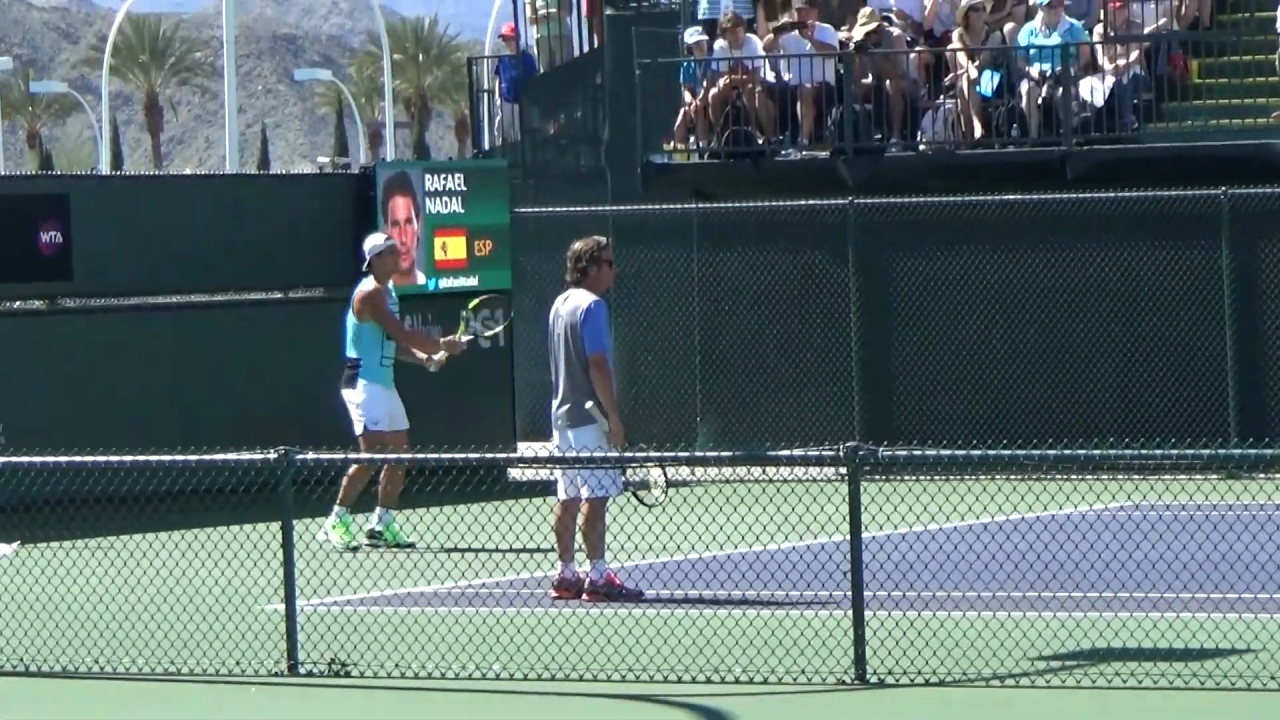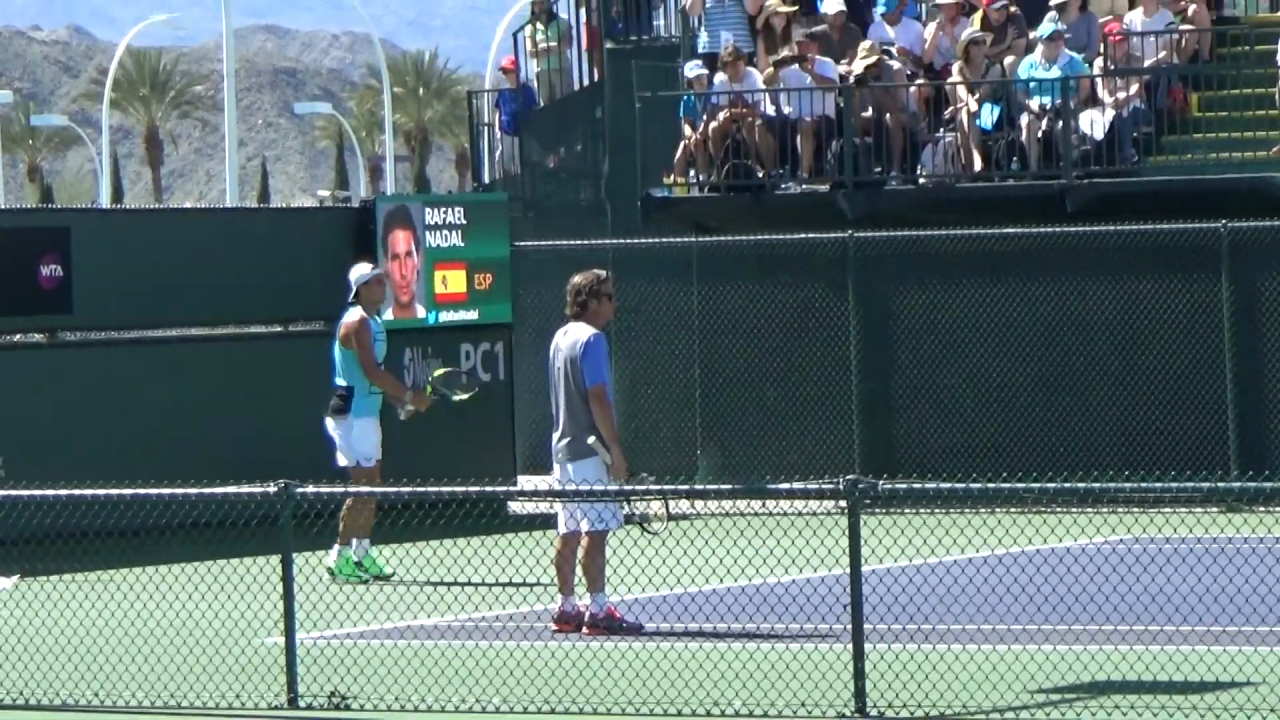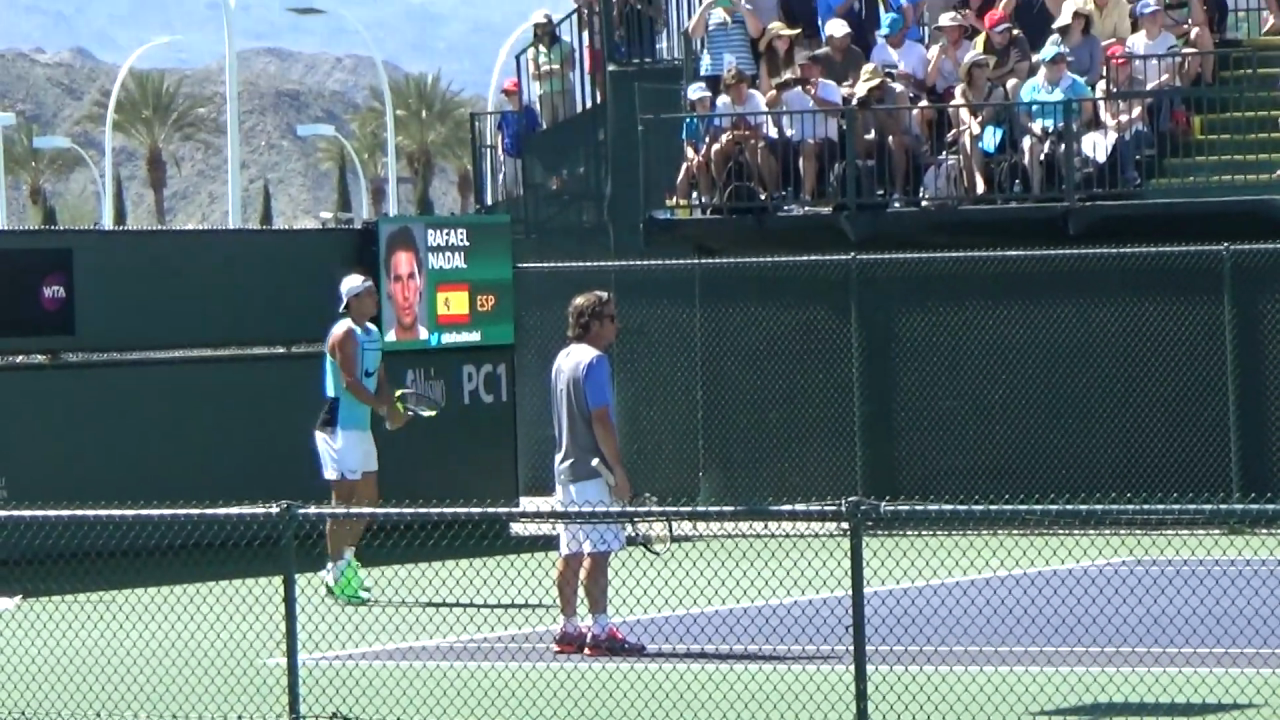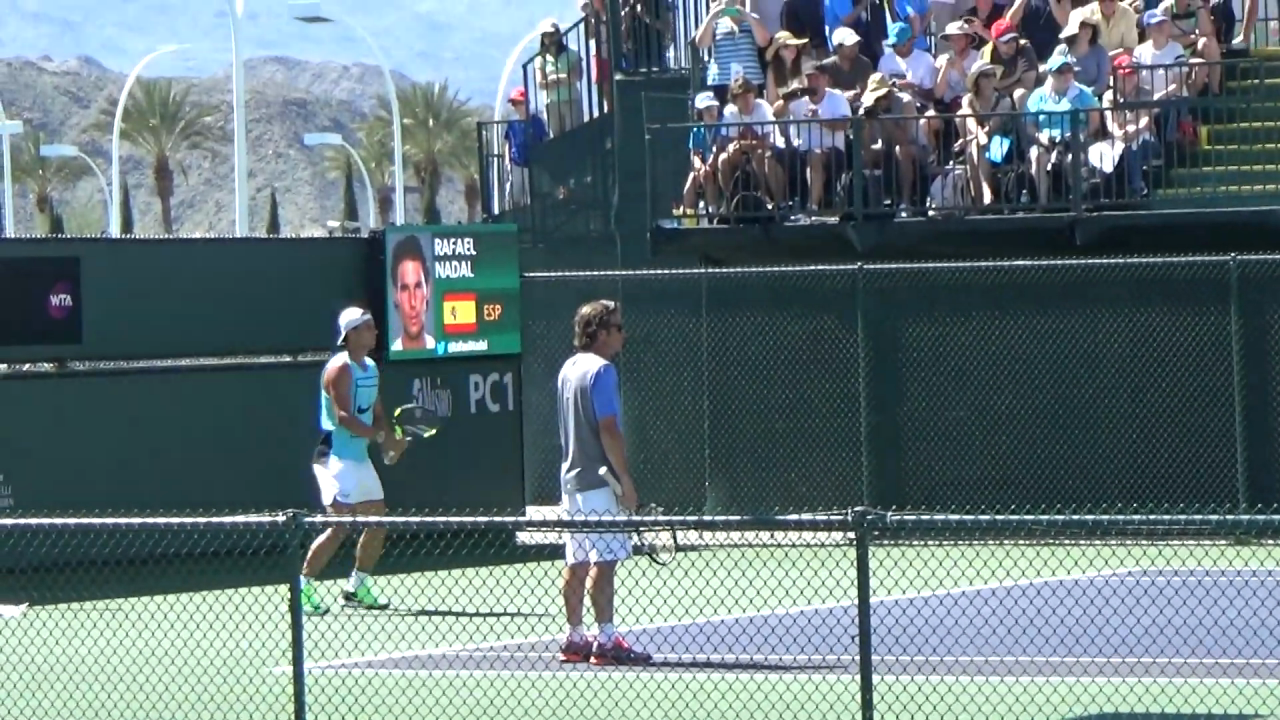
dt=0.2s
person 1, frame 1
left shoulder: (560, 304)
right shoulder: (592, 306)
right elbow: (597, 366)
right wrist: (614, 417)
left hip: (564, 414)
right hip: (590, 418)
left knee: (568, 498)
right knee: (596, 497)
left ankle: (567, 576)
right ankle: (598, 578)
person 1, frame 2
left shoulder: (560, 337)
right shoulder: (592, 339)
right elbow: (597, 399)
right wrist: (615, 449)
left hip: (564, 447)
right hip: (590, 451)
left knee: (568, 531)
right knee: (595, 530)
left ankle: (567, 609)
right ankle: (598, 611)
person 1, frame 3
left shoulder: (563, 359)
right shoulder: (594, 361)
right elbow: (601, 421)
right wrist: (619, 470)
left hip: (567, 469)
right hip: (592, 472)
left knee: (570, 552)
right knee: (598, 552)
left ankle: (569, 630)
right ankle: (600, 633)
person 1, frame 4
left shoulder: (569, 368)
right shoulder: (601, 370)
right elbow: (608, 430)
right wrist: (625, 479)
left hip: (573, 477)
right hip: (599, 481)
left knee: (576, 561)
right knee: (604, 561)
left ankle: (575, 639)
right ankle: (606, 642)
person 2, frame 1
left shoulder: (386, 292)
right shoulder: (371, 292)
left elbow: (397, 344)
right elbow: (399, 334)
left wrist: (428, 353)
right wrist: (442, 345)
left hip: (383, 385)
right hip: (364, 384)
left knee: (399, 455)
right knee: (370, 453)
left ankle: (382, 525)
right ankle: (336, 522)
person 2, frame 2
left shoulder: (375, 323)
right shoulder: (356, 322)
left elbow: (381, 372)
right elbow: (370, 371)
left wrist: (405, 400)
right wrist: (409, 395)
left hip: (368, 415)
right hip: (350, 415)
left knee: (369, 487)
right knee: (362, 487)
left ankle: (360, 551)
right ankle: (341, 558)
person 2, frame 3
left shoulder: (373, 334)
right shoulder: (344, 334)
left elbow: (381, 380)
right elbow: (350, 382)
left wrist: (390, 410)
right wrist: (386, 408)
left hip: (361, 428)
right hip: (339, 428)
left knee: (368, 499)
right knee: (345, 502)
left ankle: (344, 564)
right ankle: (336, 577)
person 2, frame 4
left shoulder: (370, 367)
right shoulder: (341, 368)
left elbow: (377, 415)
right elbow: (344, 418)
left wrist: (387, 443)
right wrist: (385, 439)
left hip: (360, 459)
right hip: (336, 457)
left knee: (377, 523)
right knee: (340, 524)
left ankle: (358, 588)
right ankle: (303, 586)
